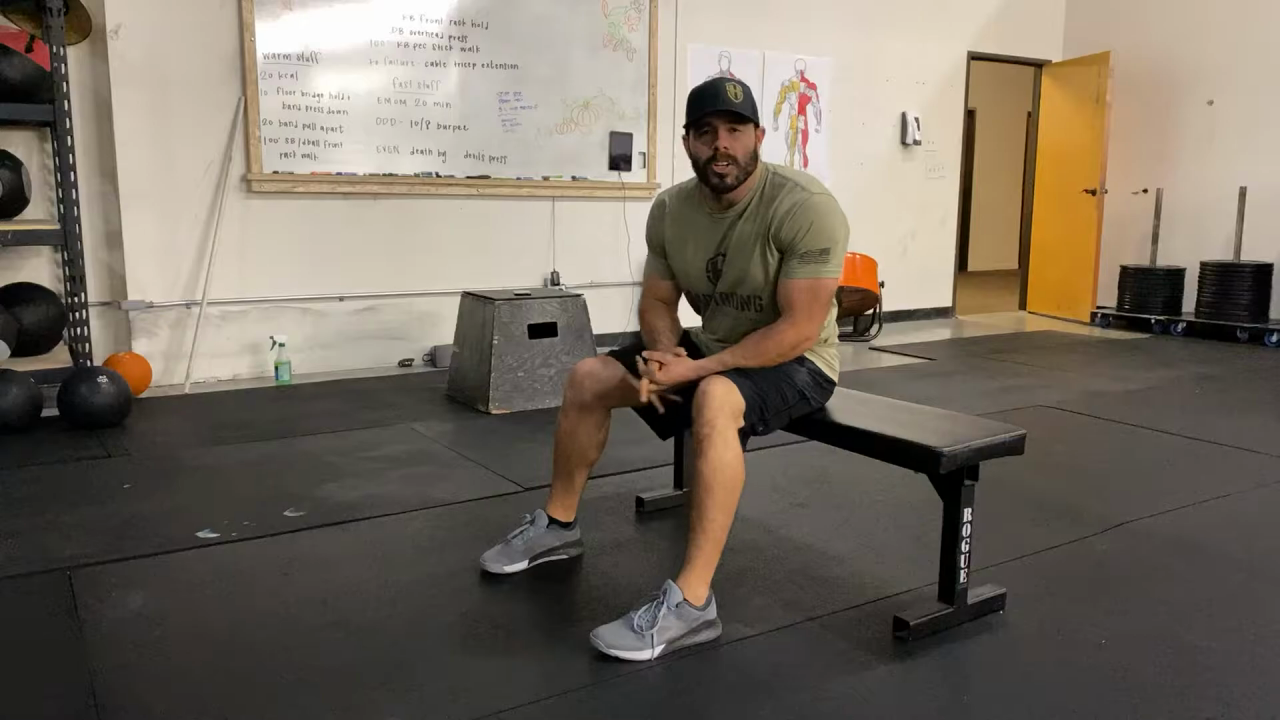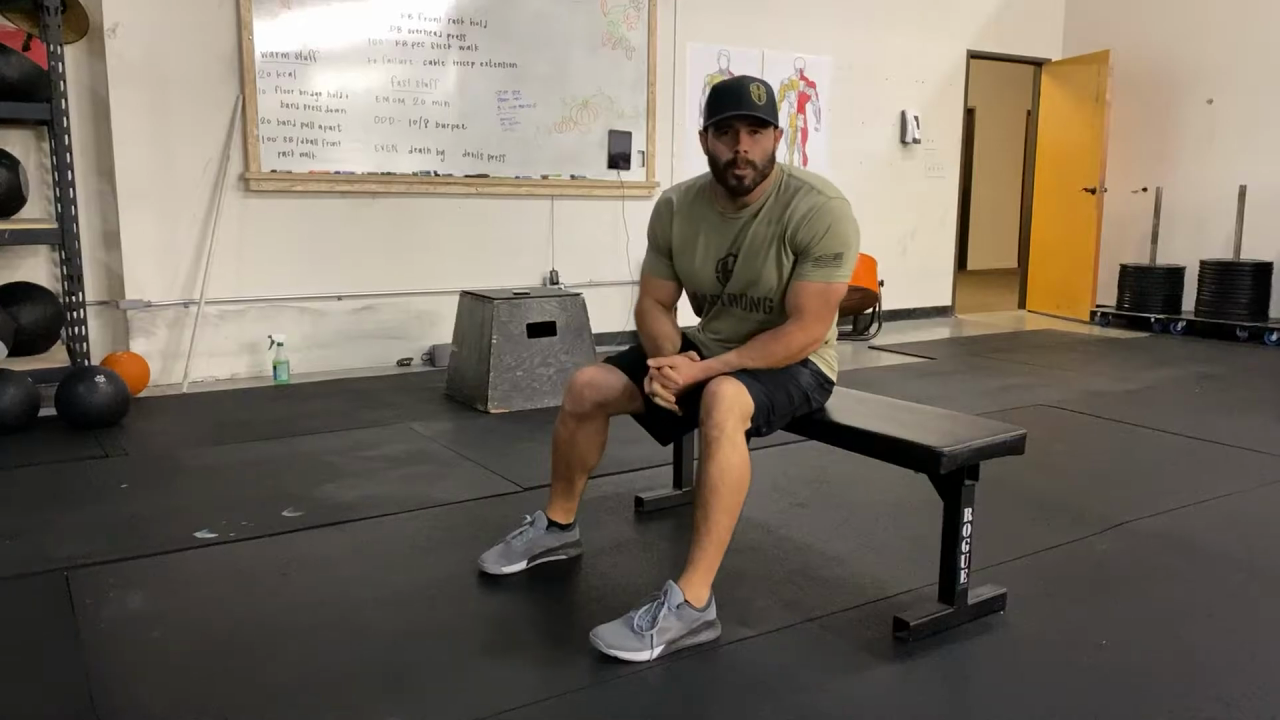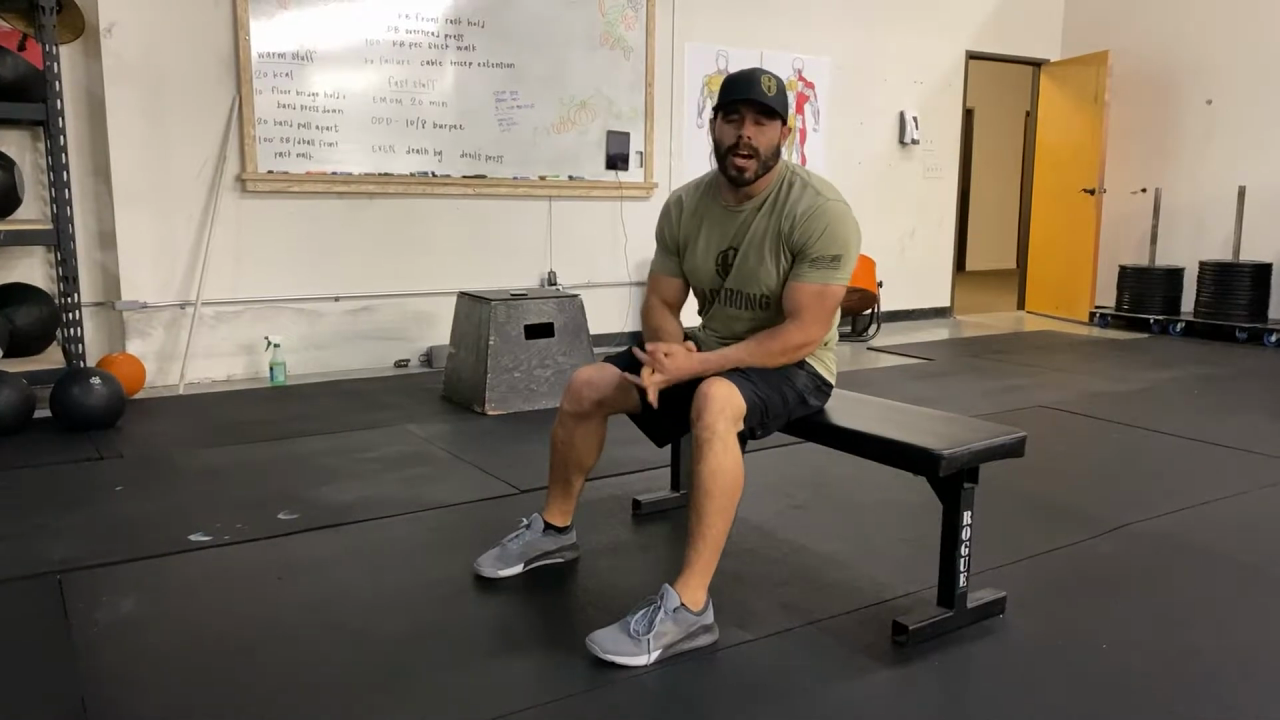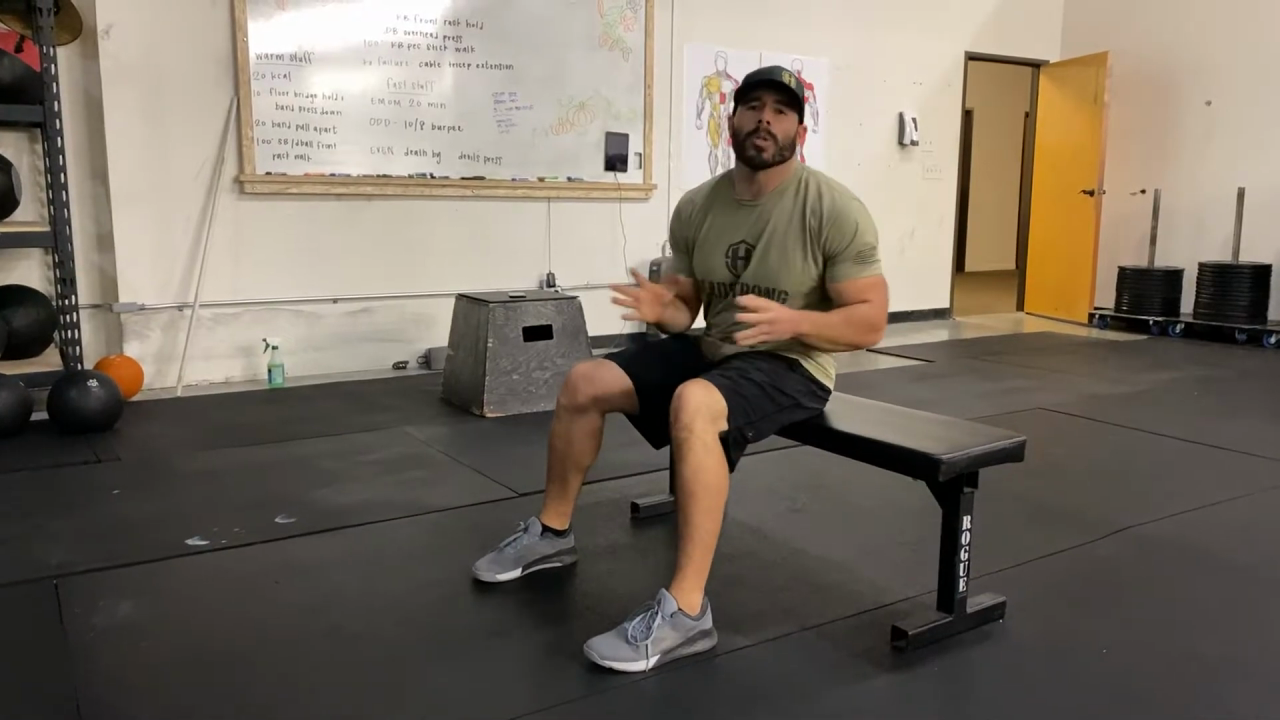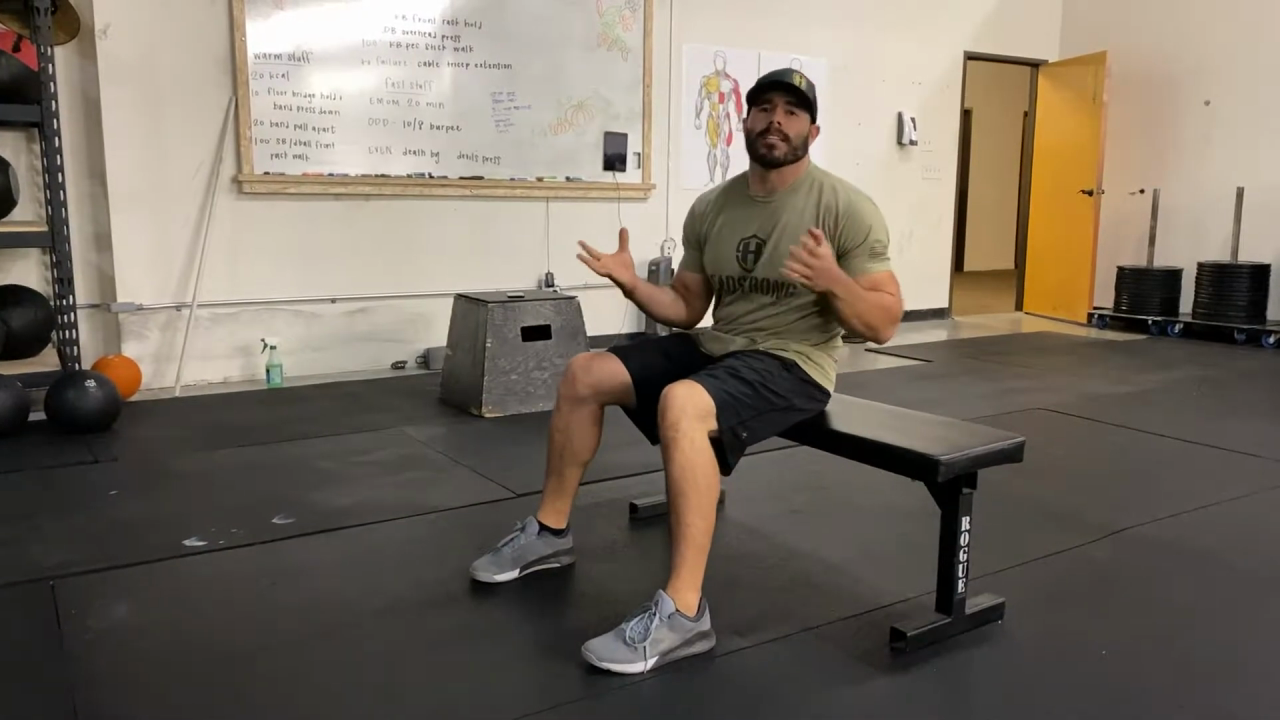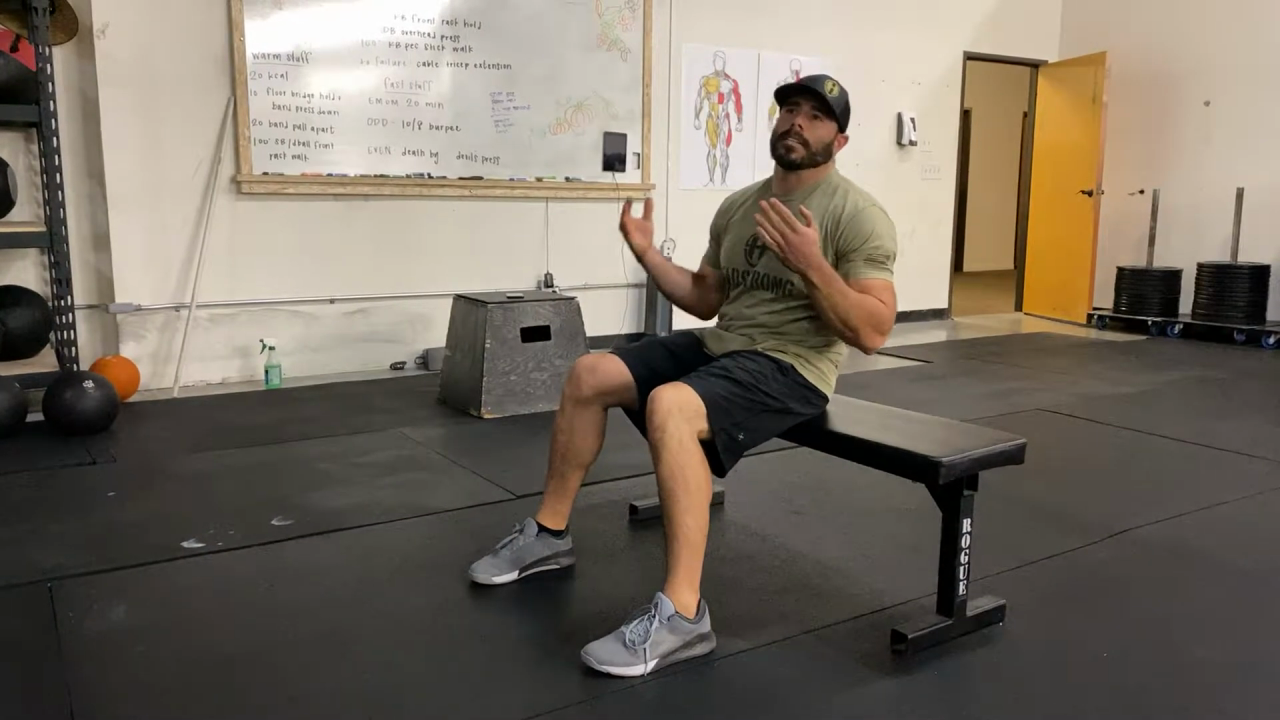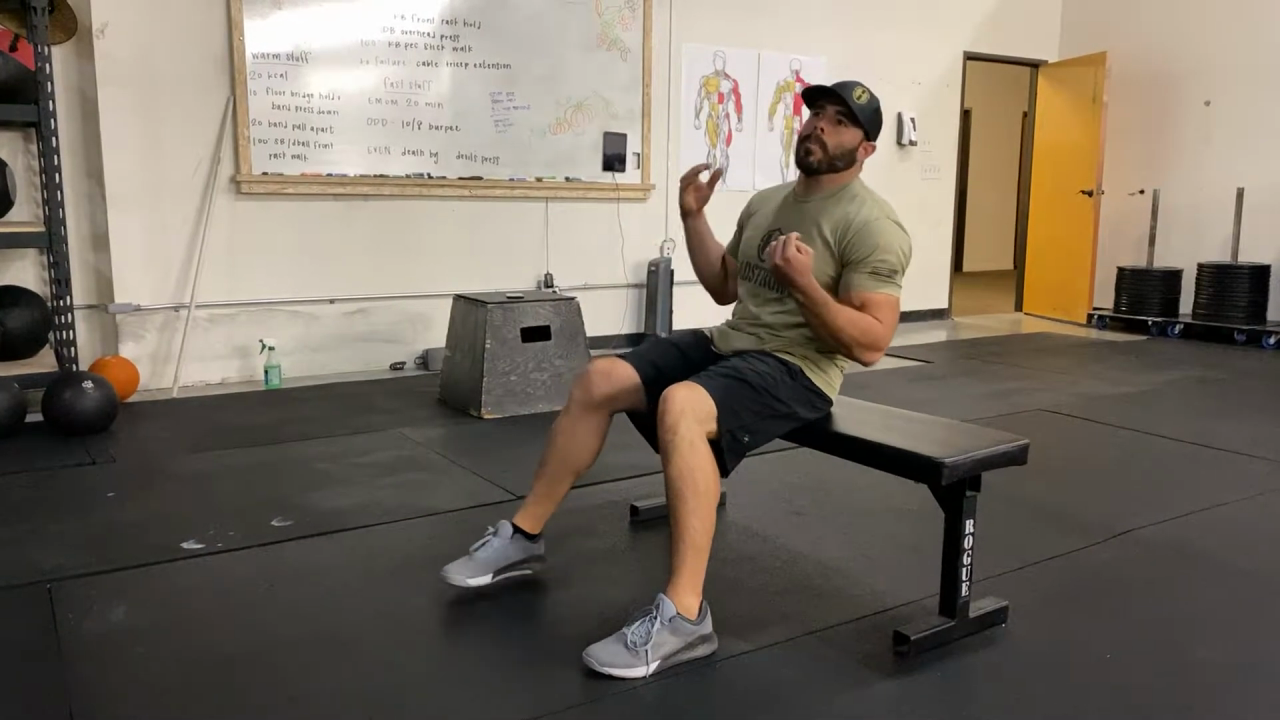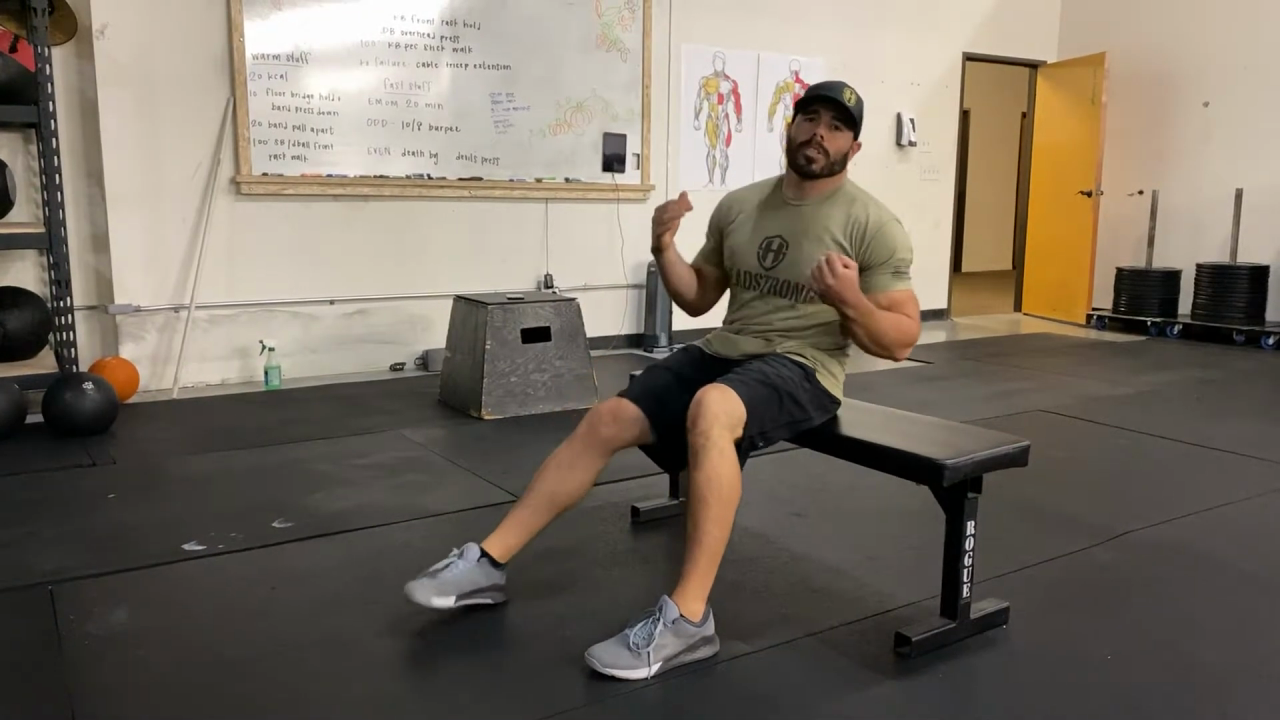
dt=0.4s
person 1, frame 1
left shoulder: (805, 207)
right shoulder: (671, 208)
left elbow: (799, 330)
right elbow: (657, 300)
left wrist: (697, 368)
right wrist: (666, 354)
left hip: (795, 361)
right hip: (714, 348)
left knee: (713, 400)
right knee: (588, 378)
left ankle: (691, 601)
right ankle: (559, 524)
person 1, frame 2
left shoulder: (820, 210)
right shoulder: (676, 206)
left elbow: (805, 331)
right elbow: (654, 302)
left wrist: (702, 370)
right wrist: (669, 359)
left hip: (793, 362)
right hip: (709, 347)
left knee: (722, 403)
right knee: (587, 387)
left ankle: (691, 603)
right ankle: (558, 526)
person 1, frame 3
left shoulder: (819, 211)
right shoulder: (685, 204)
left elbow: (803, 334)
right elbow: (660, 301)
left wrist: (697, 364)
right wrist: (667, 351)
left hip: (792, 364)
right hip: (711, 349)
left knee: (714, 402)
right knee: (586, 387)
left ankle: (687, 606)
right ankle: (554, 529)
person 1, frame 4
left shoulder: (835, 210)
right shoulder: (697, 206)
left elbow: (868, 323)
right elbow: (685, 309)
left wrist: (792, 321)
right wrist: (661, 309)
left hip: (791, 365)
right hip: (711, 348)
left knee: (693, 405)
right knee: (584, 382)
left ankle: (685, 610)
right ankle: (552, 532)
person 1, frame 5
left shoulder: (844, 208)
right shoulder: (710, 207)
left elbow: (884, 323)
right elbow: (686, 308)
left wrist: (834, 283)
right wrist: (630, 283)
left hip: (790, 366)
right hip: (716, 347)
left knee: (680, 405)
right knee: (583, 374)
left ankle: (682, 612)
right ankle: (550, 532)
person 1, frame 6
left shoulder: (856, 215)
right shoulder: (738, 205)
left elbow: (872, 332)
right elbow: (705, 300)
left wrist: (811, 264)
right wrist: (648, 255)
left hip: (790, 367)
right hip: (721, 345)
left knee: (669, 408)
right knee: (588, 375)
left ankle: (681, 613)
right ankle: (549, 532)
person 1, frame 7
left shoulder: (871, 224)
right shoulder: (766, 202)
left elbow: (869, 345)
right elbow: (724, 287)
left wrist: (803, 283)
right wrist: (692, 217)
left hip: (796, 369)
right hip: (729, 343)
left knee: (679, 407)
right knee: (599, 380)
left ankle: (683, 614)
right ankle: (523, 536)
person 1, frame 8
left shoulder: (873, 225)
right shoulder: (740, 204)
left elbow: (900, 340)
right elbow: (698, 299)
left wrist: (848, 300)
right wrist: (663, 250)
left hip: (801, 369)
right hip: (725, 351)
left knee: (710, 410)
right knee: (606, 420)
left ankle: (687, 617)
right ankle: (488, 561)
